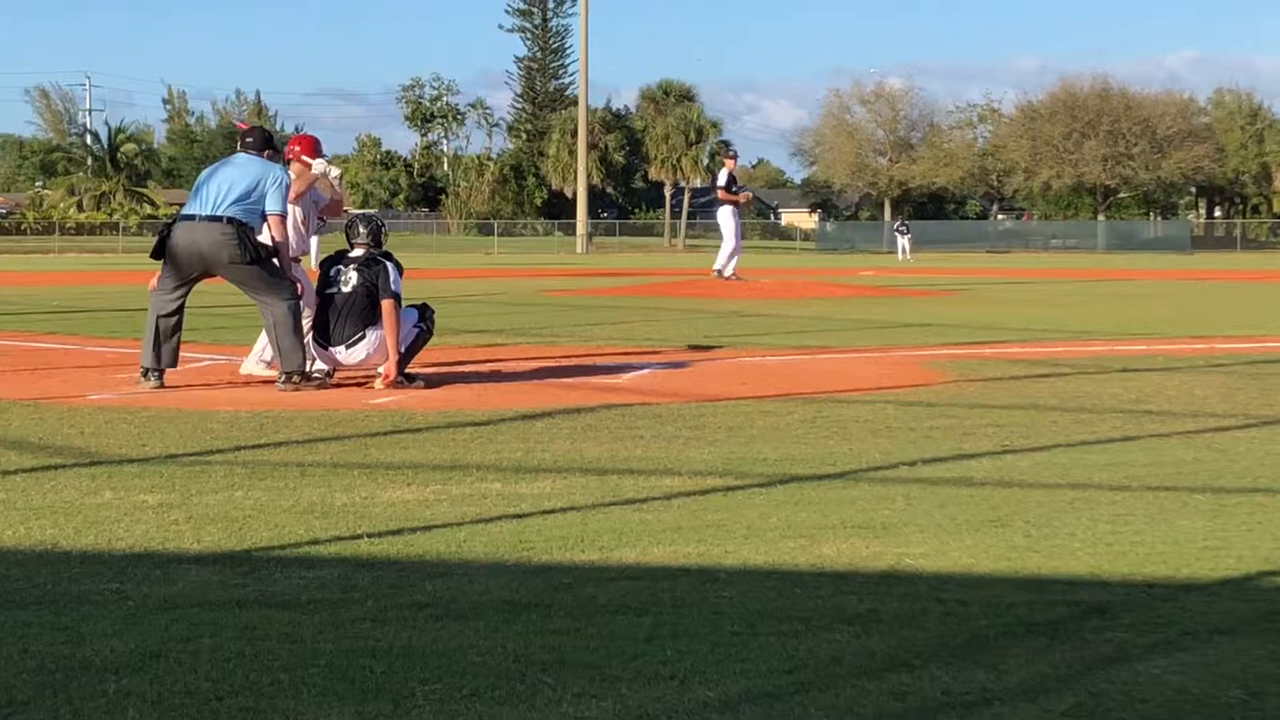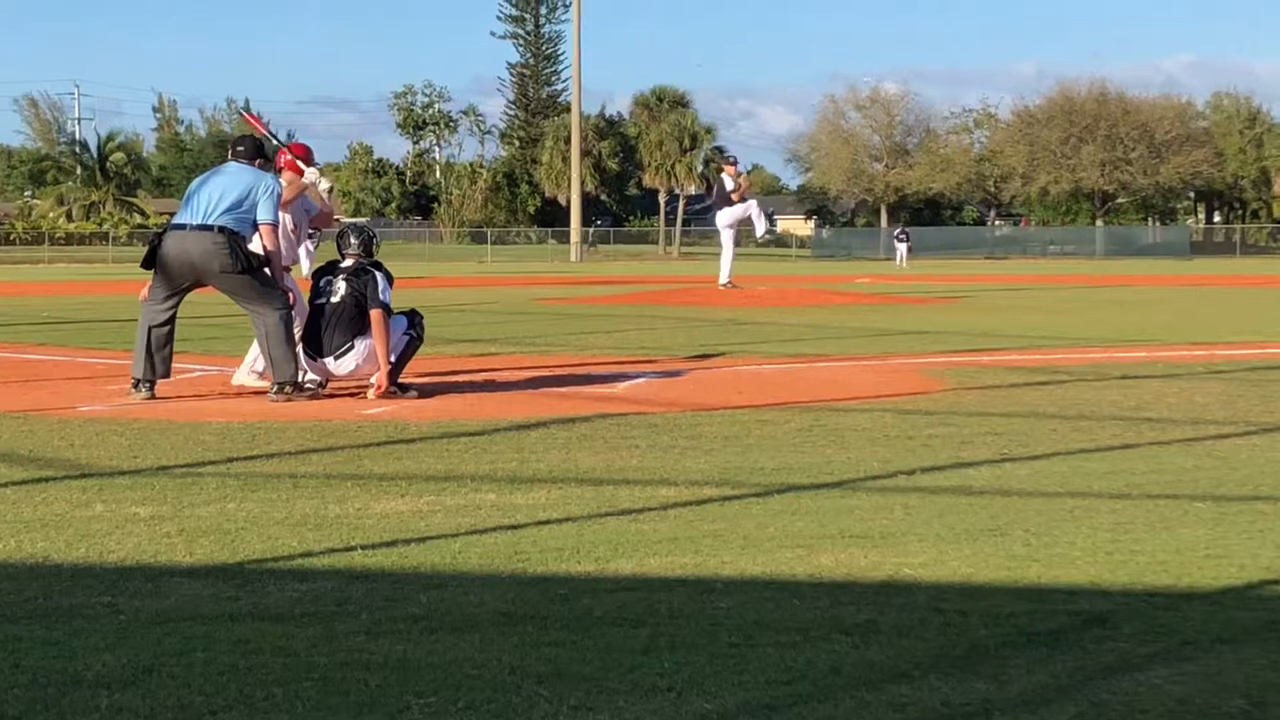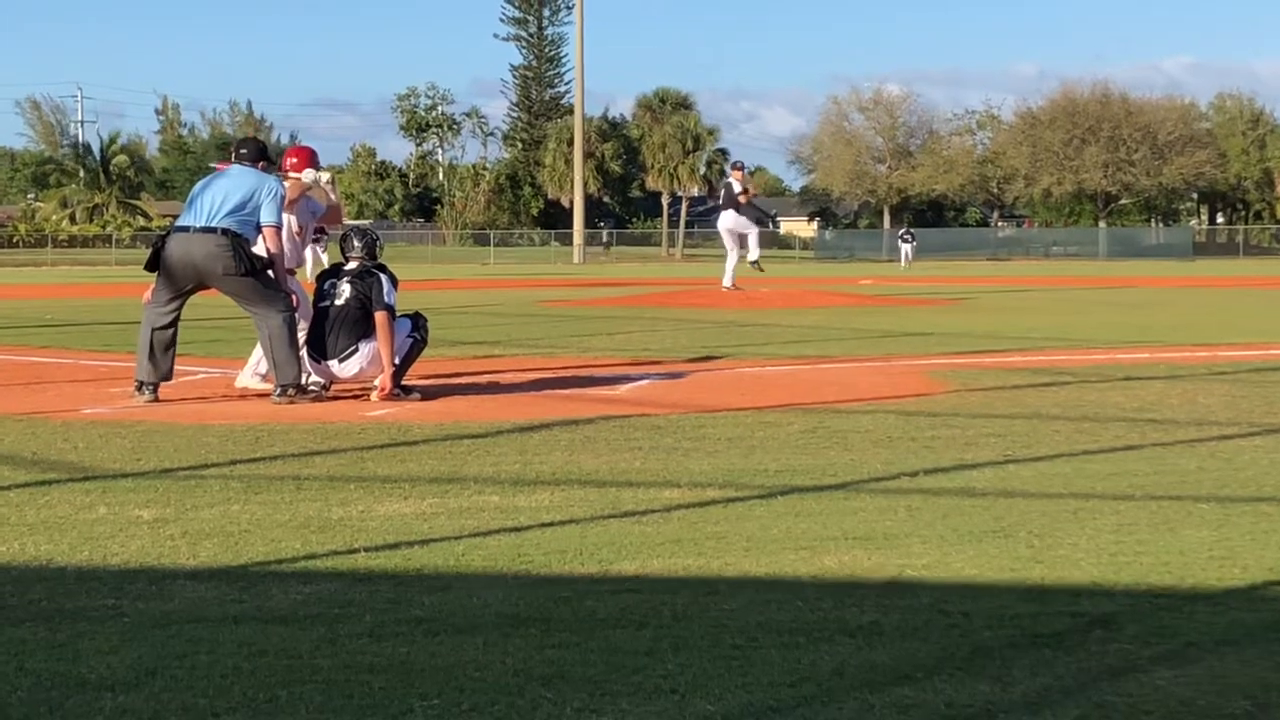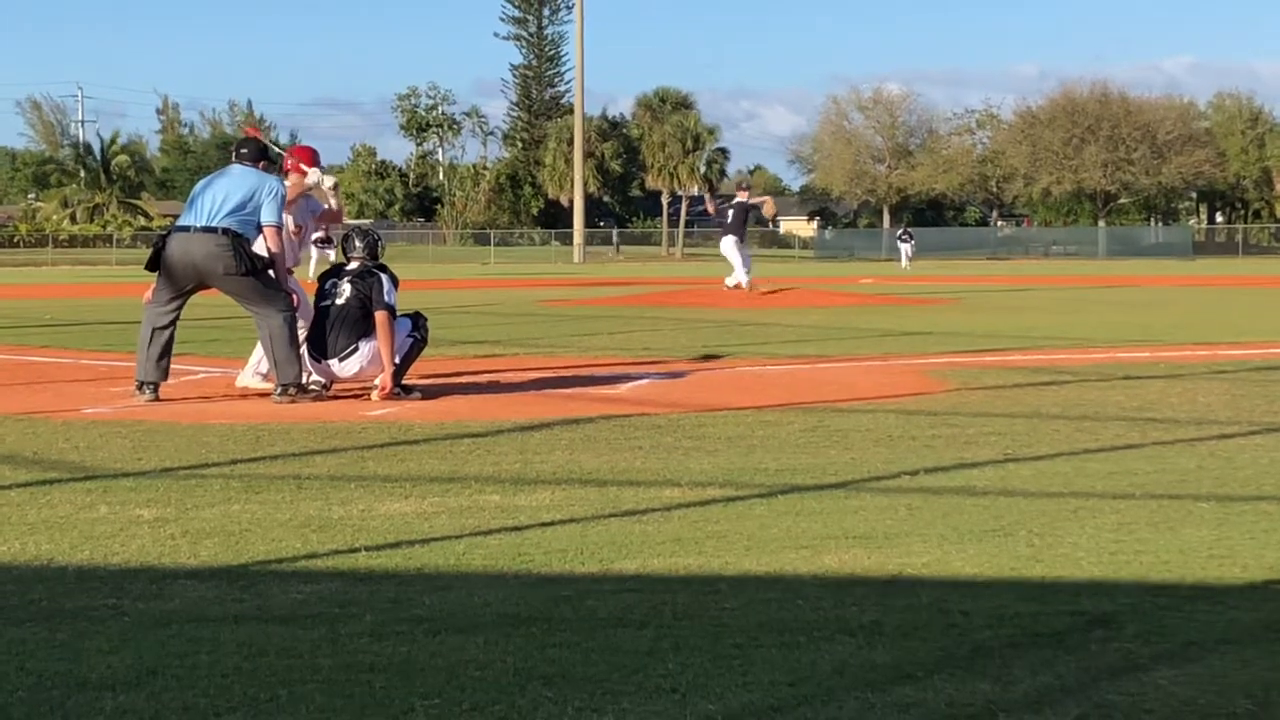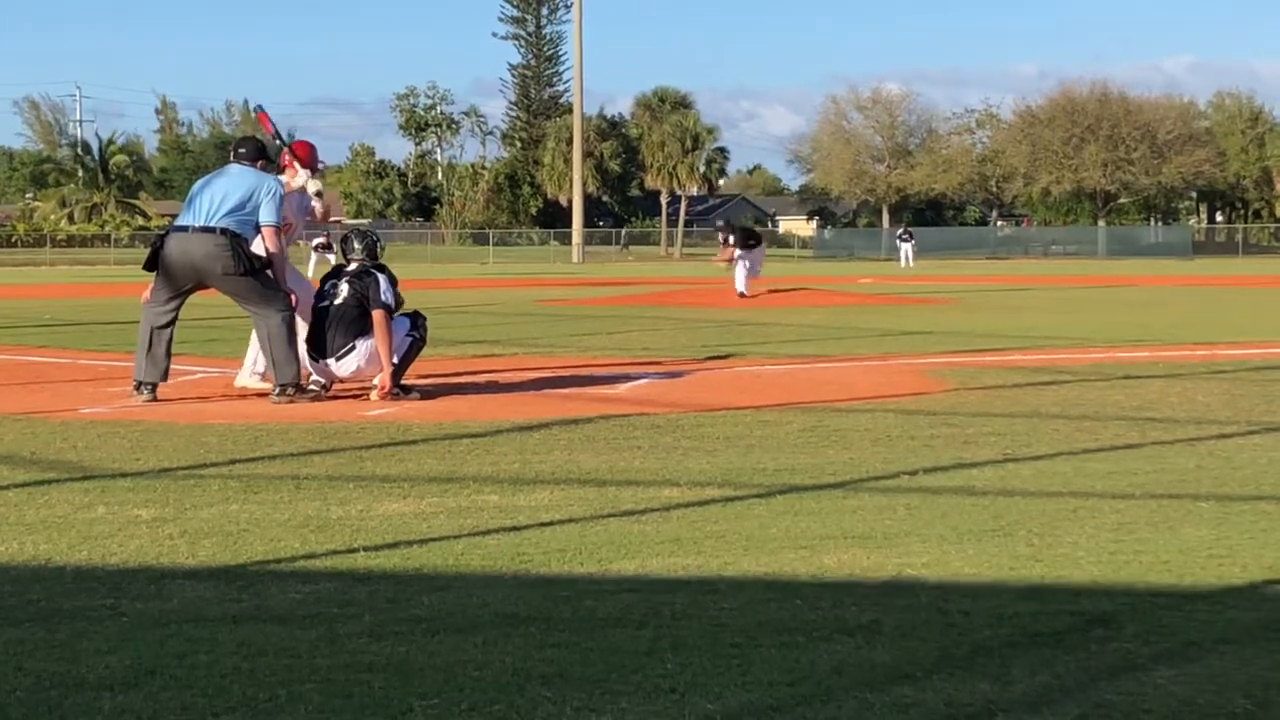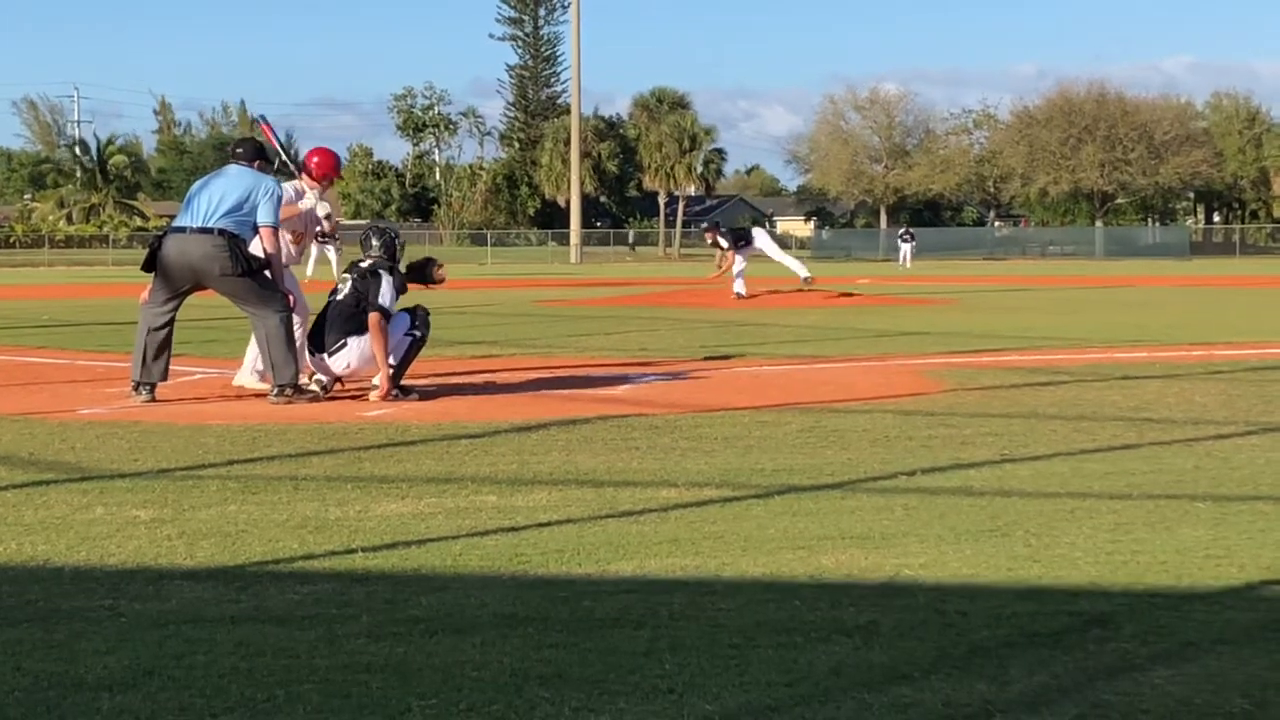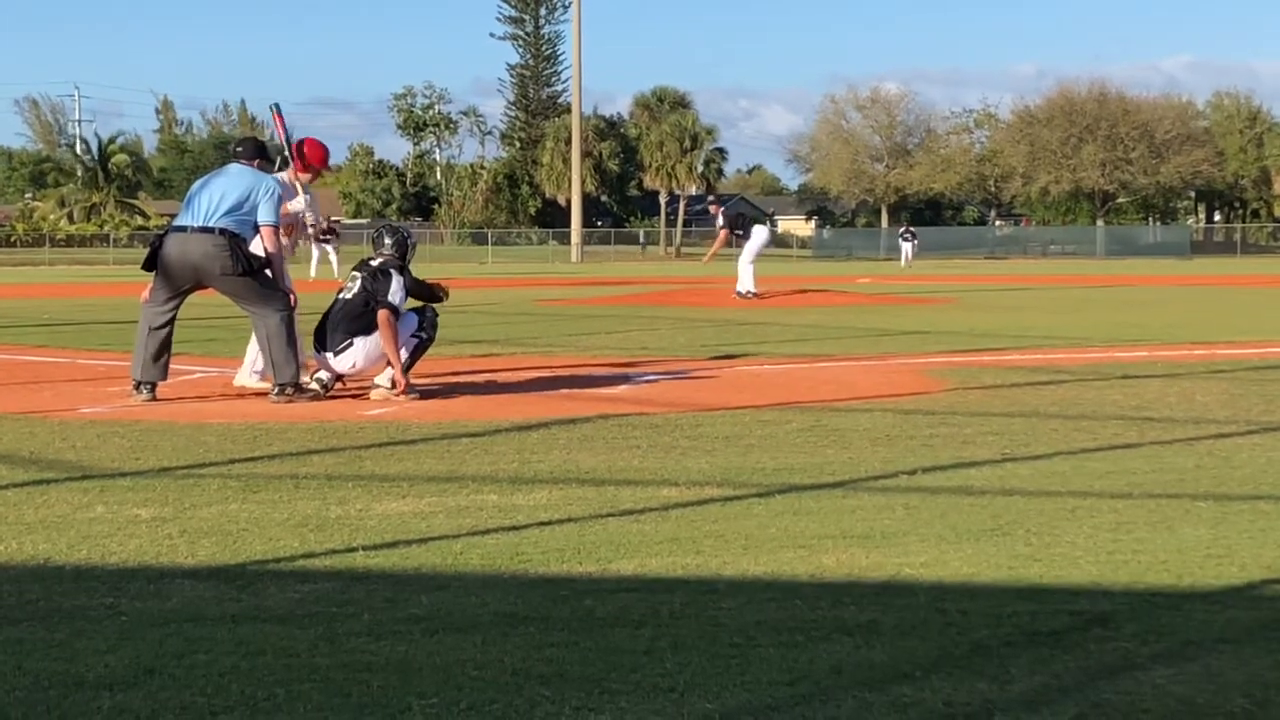
dt=0.4s
person 1, frame 1
left shoulder: (212, 169)
right shoulder: (274, 172)
right elbow: (276, 226)
left wrist: (167, 266)
right wrist: (287, 273)
left hip: (182, 235)
right hip: (226, 237)
left knee: (164, 296)
right knee: (282, 295)
left ankle: (152, 372)
right ankle: (292, 374)
person 1, frame 2
left shoulder: (203, 178)
right shoulder: (265, 181)
right elbow: (268, 236)
left wrist: (157, 276)
right wrist: (279, 283)
left hip: (173, 245)
right hip: (217, 247)
left knee: (154, 306)
right knee: (274, 306)
left ankle: (143, 384)
right ankle: (284, 385)
person 1, frame 3
left shoulder: (206, 181)
right shoulder: (269, 183)
right elbow: (271, 238)
left wrist: (161, 279)
right wrist: (283, 285)
left hip: (177, 247)
right hip: (220, 249)
left knee: (158, 309)
right knee: (277, 308)
left ankle: (146, 385)
right ankle: (288, 386)
person 1, frame 4
left shoulder: (207, 180)
right shoulder: (269, 183)
right elbow: (272, 238)
left wrist: (161, 279)
right wrist: (283, 285)
left hip: (177, 246)
right hip: (221, 249)
left knee: (158, 308)
right knee: (278, 307)
left ankle: (147, 385)
right ankle: (288, 386)
person 1, frame 5
left shoulder: (205, 180)
right shoulder: (268, 183)
right elbow: (270, 239)
left wrist: (159, 279)
right wrist: (281, 285)
left hip: (176, 246)
right hip: (219, 248)
left knee: (157, 309)
right knee: (276, 307)
left ankle: (145, 385)
right ankle: (286, 386)
person 1, frame 6
left shoulder: (204, 181)
right shoulder: (266, 183)
right elbow: (268, 239)
left wrist: (157, 280)
right wrist: (280, 286)
left hip: (173, 247)
right hip: (217, 250)
left knee: (154, 309)
right knee: (274, 307)
left ankle: (143, 386)
right ankle: (284, 387)
person 1, frame 7
left shoulder: (205, 180)
right shoulder: (266, 183)
right elbow: (269, 238)
left wrist: (158, 278)
right wrist: (281, 284)
left hip: (175, 246)
right hip: (218, 249)
left knee: (156, 308)
right knee: (275, 307)
left ankle: (144, 384)
right ankle: (286, 385)
person 2, frame 1
left shoulder: (310, 189)
left elbow: (335, 210)
right elbow: (293, 194)
left wrist: (335, 183)
right wrist: (317, 172)
left hip: (292, 263)
left knee: (309, 310)
left ankle: (305, 360)
right ankle: (256, 362)
person 2, frame 2
left shoulder: (301, 198)
left elbow: (325, 221)
right elbow: (281, 201)
left wrist: (324, 195)
right wrist: (307, 182)
left hip: (282, 271)
left knee: (300, 320)
right ankle: (248, 373)
person 2, frame 3
left shoulder: (308, 201)
right elbow: (286, 201)
left wrist: (329, 189)
right wrist: (306, 181)
left hip: (287, 274)
left knee: (305, 322)
left ankle: (301, 373)
right ankle: (251, 375)
person 2, frame 4
left shoulder: (307, 200)
left elbow: (335, 217)
right elbow: (283, 200)
left wrist: (332, 193)
right wrist: (309, 182)
left hip: (284, 272)
left knee: (305, 320)
left ankle: (301, 371)
right ankle: (252, 374)
person 2, frame 5
left shoulder: (302, 194)
left elbow: (323, 217)
left wrist: (319, 197)
right wrist: (294, 184)
left knee: (310, 301)
right ankle: (250, 375)
person 2, frame 6
left shoulder: (316, 199)
right shoulder: (288, 191)
left elbow: (330, 232)
left wrist: (327, 217)
right wrist: (301, 206)
left hip: (282, 266)
left knee: (300, 314)
left ankle: (294, 371)
right ankle: (250, 373)
person 2, frame 7
left shoulder: (303, 193)
right shoulder: (274, 184)
left elbow: (310, 231)
left wrist: (312, 222)
right wrist: (290, 208)
right hip: (259, 257)
left ankle: (296, 367)
right ankle: (250, 373)
person 3, frame 1
left shoulder: (330, 263)
right shoulder: (383, 264)
left elbow: (320, 306)
right elbow: (389, 309)
right wrist: (394, 359)
left hip: (322, 350)
right hip: (358, 349)
right knee: (423, 314)
left ankle: (322, 369)
right ankle: (392, 374)
person 3, frame 2
left shoulder: (322, 274)
right shoulder: (372, 274)
right elbow: (378, 319)
right wrist: (385, 368)
left hip: (312, 362)
right hip: (347, 359)
right knee: (413, 321)
left ankle: (313, 380)
right ankle: (386, 384)
person 3, frame 3
left shoulder: (326, 277)
right shoulder: (377, 277)
right elbow: (383, 321)
right wrist: (389, 371)
left hip: (316, 364)
right hip: (352, 361)
right knee: (416, 323)
right ankle: (390, 386)
person 3, frame 4
left shoulder: (329, 276)
right shoulder: (378, 277)
right elbow: (383, 321)
right wrist: (389, 370)
left hip: (316, 364)
right hip: (351, 362)
right knee: (416, 323)
left ankle: (319, 381)
right ankle: (390, 385)
person 3, frame 5
left shoulder: (330, 278)
right shoulder: (375, 277)
right elbow: (380, 320)
right wrist: (388, 370)
left hip: (315, 363)
right hip: (349, 361)
right knee: (415, 322)
left ankle: (319, 381)
right ankle: (389, 385)
person 3, frame 6
left shoulder: (352, 270)
right shoulder: (383, 276)
right elbow: (375, 322)
right wrist: (385, 373)
left hip: (316, 358)
right hip: (346, 355)
right knee: (418, 317)
left ankle: (322, 380)
right ankle: (388, 386)
person 3, frame 7
left shoulder: (362, 267)
right shoulder: (393, 275)
right elbow: (384, 319)
left wrist: (433, 290)
right wrist: (398, 368)
left hip: (321, 355)
right hip: (351, 355)
right knee: (426, 318)
left ankle: (325, 378)
right ankle: (386, 384)
